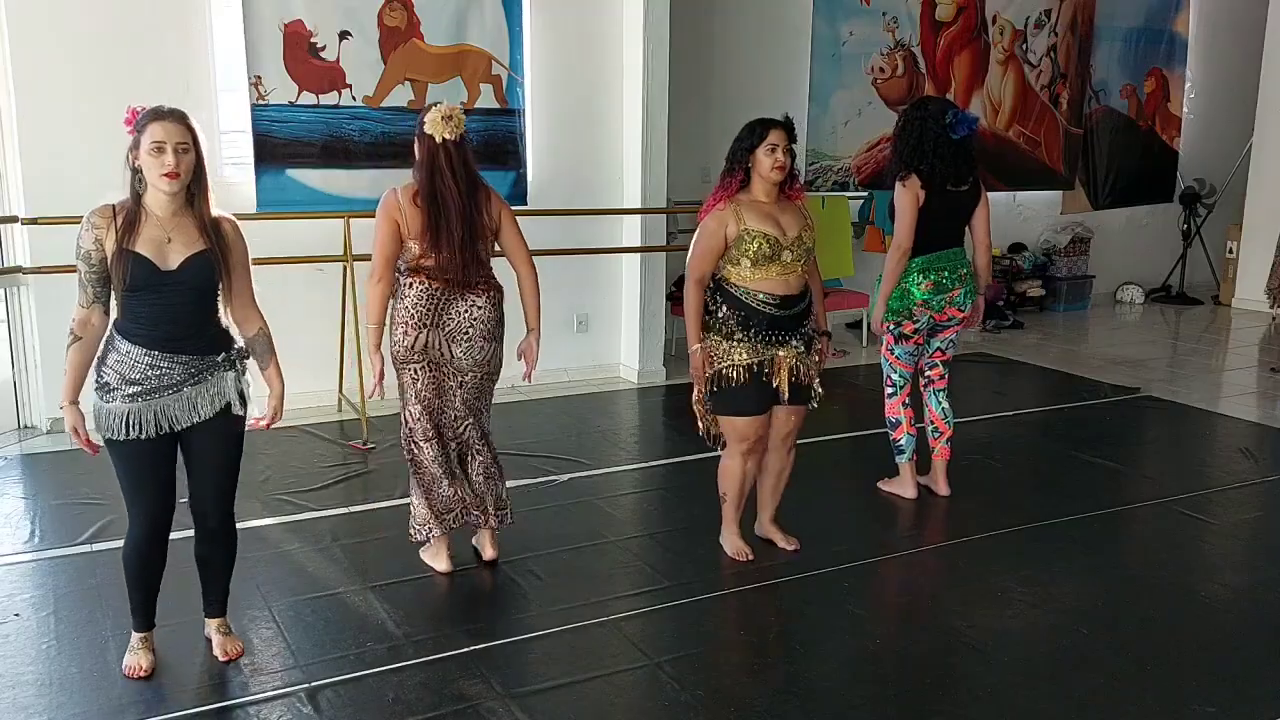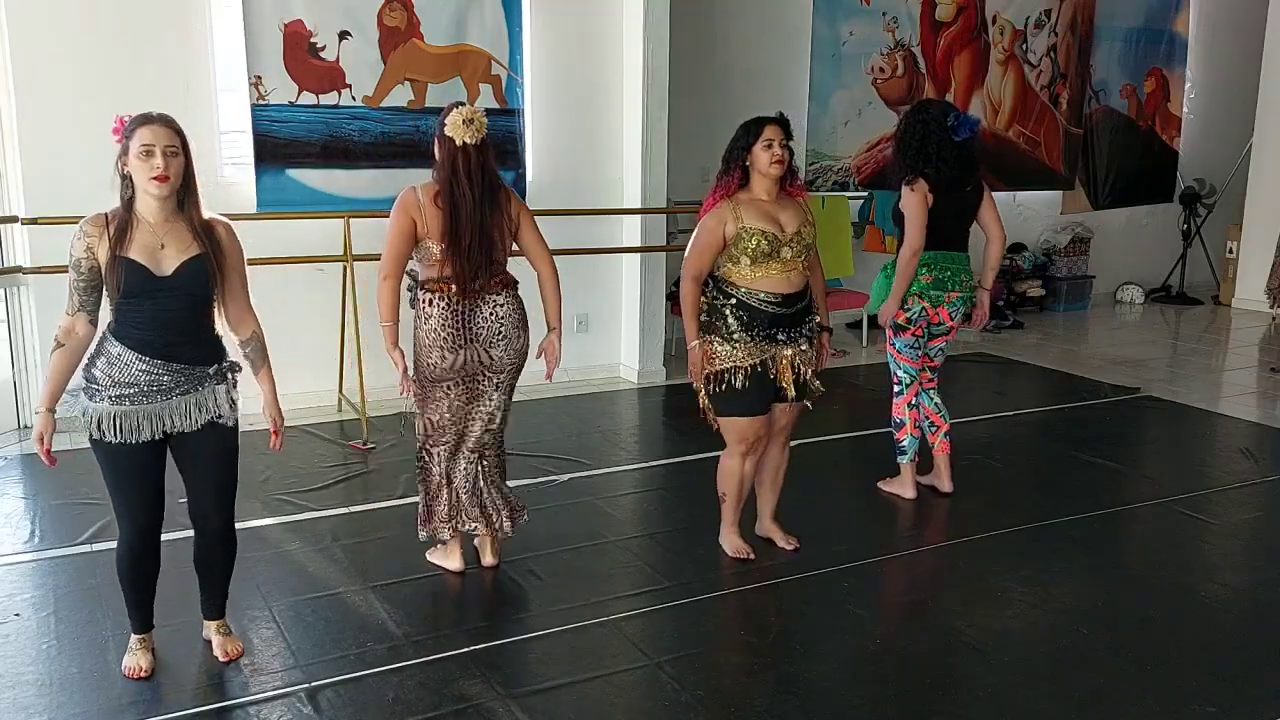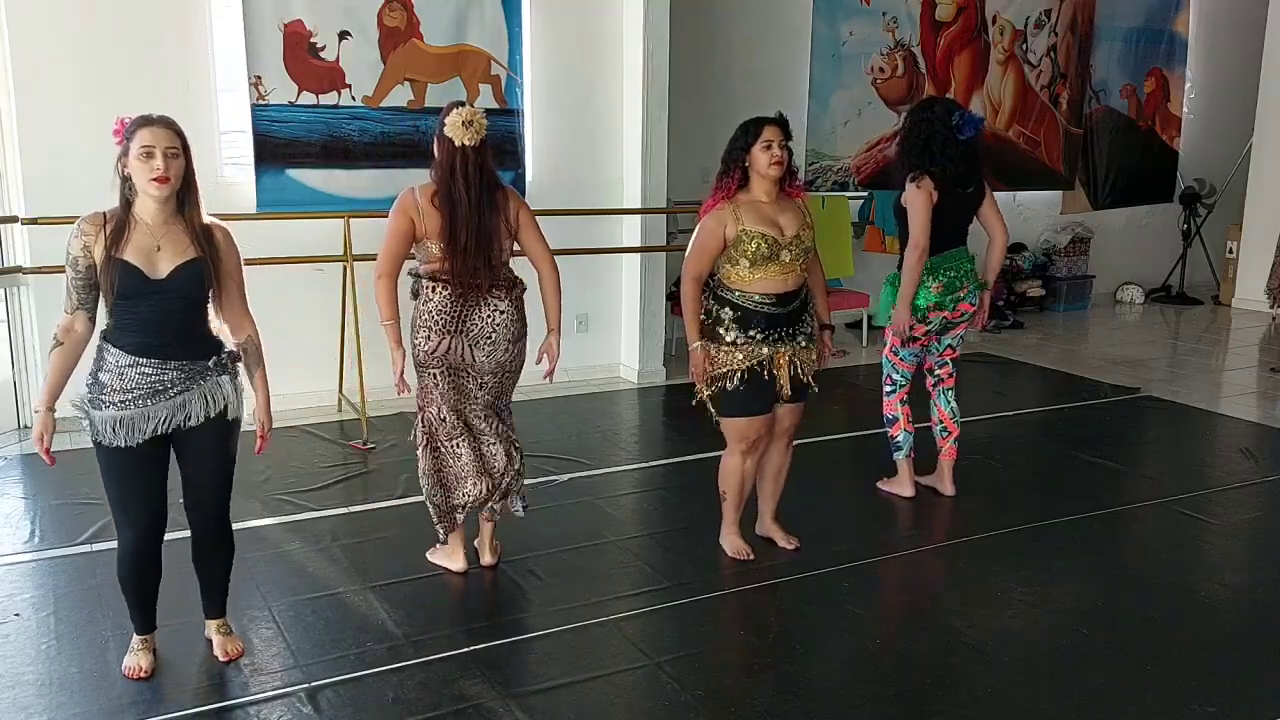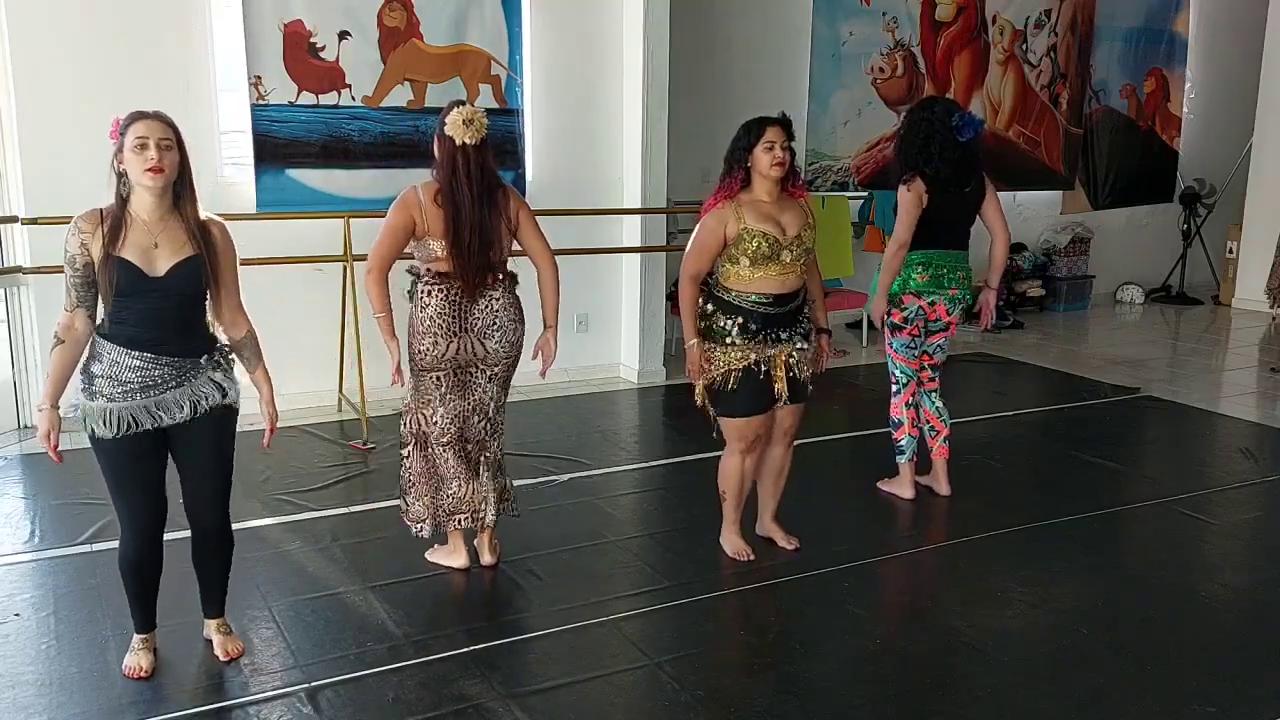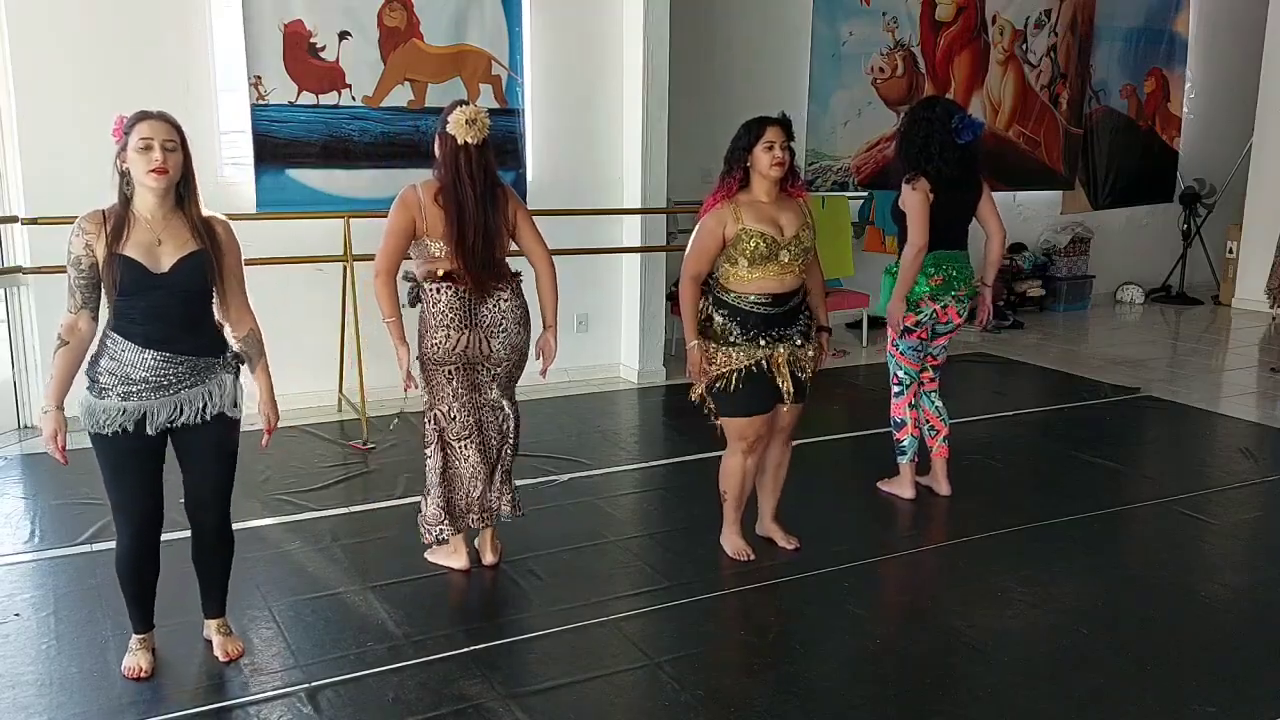
dt=0.5s
person 1, frame 1
left shoulder: (220, 229)
right shoulder: (106, 225)
left elbow: (245, 312)
right elbow: (89, 316)
left wrist: (275, 381)
right wrist: (70, 398)
left hip: (211, 388)
right hip: (134, 393)
left knee: (214, 512)
right knee: (149, 521)
left ankle: (217, 620)
right ankle: (141, 634)
person 1, frame 2
left shoulder: (215, 234)
right shoulder: (98, 233)
left elbow: (242, 319)
right elbow: (77, 325)
left wrist: (269, 394)
right wrist: (46, 406)
left hip: (202, 395)
right hip: (122, 398)
left knee: (215, 519)
right knee: (138, 526)
left ankle: (215, 621)
right ankle: (140, 635)
person 1, frame 3
left shoulder: (212, 237)
right shoulder: (96, 233)
left elbow: (239, 319)
right elbow: (75, 324)
left wrist: (262, 392)
right wrist: (46, 406)
left hip: (203, 394)
right hip: (124, 402)
left knee: (210, 516)
right knee: (140, 528)
left ankle: (216, 621)
right ankle: (142, 636)
person 1, frame 4
left shoulder: (208, 233)
right shoulder: (91, 229)
left elbow: (232, 317)
right elbow: (74, 322)
left wrist: (265, 389)
right wrist: (48, 403)
left hip: (200, 391)
right hip: (119, 398)
left knee: (210, 515)
right knee: (140, 524)
left ankle: (215, 620)
right ankle: (143, 635)
person 1, frame 5
left shoulder: (212, 230)
right shoulder: (95, 229)
left elbow: (239, 315)
right elbow: (79, 322)
left wrist: (265, 387)
right wrist: (53, 404)
left hip: (205, 392)
right hip: (123, 398)
left knee: (211, 514)
right knee: (136, 524)
left ankle: (215, 620)
right ankle: (141, 635)
person 2, frame 1
left shoulder: (398, 200)
right shoulder: (488, 199)
left elbow: (380, 277)
right elbow: (525, 266)
left wrist: (374, 348)
right wrist: (533, 333)
left hip: (420, 321)
right hip: (478, 322)
left knee: (425, 429)
right knee: (472, 425)
left ankle: (439, 547)
right ankle: (486, 536)
person 2, frame 2
left shoulder: (415, 200)
right shoulder: (505, 199)
left elbow: (389, 275)
right elbow: (545, 266)
left wrist: (392, 344)
right wrist: (554, 331)
left hip: (442, 328)
right hip: (501, 324)
left knee: (443, 435)
right knee: (486, 432)
left ankle: (451, 547)
right ankle: (489, 541)
person 2, frame 3
left shoulder: (415, 201)
right shoulder: (507, 199)
left elbow: (385, 275)
right elbow: (546, 265)
left wrist: (395, 344)
right wrist: (553, 332)
left hip: (441, 325)
right hip: (499, 322)
left knee: (445, 430)
right knee: (491, 428)
left ankle: (454, 548)
right ankle: (488, 542)
person 2, frame 4
left shoulder: (417, 200)
right shoulder: (507, 199)
left elbow: (375, 269)
right elbow: (546, 262)
left wrist: (390, 339)
right wrist: (551, 328)
left hip: (439, 322)
right hip: (498, 318)
left knee: (441, 429)
right knee: (485, 426)
left ankle: (455, 546)
right ankle: (487, 540)
person 2, frame 5
left shoulder: (416, 199)
right shoulder: (504, 197)
left elbow: (383, 273)
right elbow: (543, 262)
left wrist: (400, 343)
right wrist: (549, 328)
left hip: (446, 322)
right hip: (504, 318)
left knee: (452, 428)
right knee: (495, 425)
left ankle: (456, 546)
right ankle: (489, 541)
person 3, frame 1
left shoulder: (796, 209)
right shoulder: (726, 213)
left elbow: (810, 271)
right elbow: (695, 281)
left wrist: (821, 330)
right wrist: (696, 344)
left hip: (792, 339)
right hip: (739, 339)
left knee: (782, 438)
right knee: (745, 443)
left ankle: (767, 521)
right ankle: (729, 528)
person 3, frame 2
left shoulder: (799, 205)
right shoulder: (725, 211)
left elbow: (813, 268)
right elbow: (691, 277)
left wrist: (822, 327)
right wrist: (695, 341)
left hip: (792, 337)
right hip: (739, 338)
left knee: (778, 436)
right knee: (744, 442)
left ankle: (767, 520)
right ankle: (729, 528)
person 3, frame 3
left shoulder: (797, 206)
right shoulder: (725, 213)
left elbow: (812, 267)
right elbow: (692, 279)
left wrist: (824, 324)
right wrist: (696, 343)
left hip: (792, 337)
right hip: (739, 338)
left knee: (781, 435)
right knee: (746, 443)
left ankle: (768, 519)
right ankle: (729, 528)
person 3, frame 4
left shoulder: (799, 207)
right shoulder: (726, 212)
left elbow: (810, 270)
right elbow: (690, 277)
left wrist: (821, 328)
right wrist: (693, 341)
left hip: (791, 337)
right hip: (736, 338)
left knee: (782, 436)
right knee: (745, 441)
left ankle: (768, 520)
right ankle: (730, 528)
person 3, frame 5
left shoulder: (798, 206)
right shoulder: (725, 213)
left elbow: (811, 268)
right elbow: (691, 278)
left wrist: (821, 325)
right wrist: (693, 341)
left hip: (791, 335)
right hip: (737, 338)
left knee: (781, 434)
right knee: (746, 442)
left ankle: (768, 519)
right ankle: (730, 528)
person 4, frame 1
left shoulder: (911, 182)
right shoulder: (971, 183)
left elbow: (902, 247)
right elbow: (983, 244)
left wrist: (882, 301)
right wrist: (978, 292)
left hip: (917, 292)
right hip: (956, 288)
left knee: (898, 386)
right knee: (936, 383)
left ankle: (907, 479)
right ankle: (939, 476)
person 4, frame 2
left shoulder: (918, 185)
right shoulder: (973, 183)
left elbow: (913, 247)
right elbow: (997, 237)
left wrist: (892, 299)
right wrist: (983, 290)
left hip: (918, 291)
right hip: (954, 291)
left knee: (903, 385)
right knee: (926, 381)
left ankle: (906, 478)
right ankle: (942, 473)
person 4, frame 3
left shoulder: (921, 182)
right shoulder: (974, 181)
left elbow: (919, 246)
right elbow: (999, 236)
left wrist: (902, 303)
right wrist: (984, 287)
left hip: (926, 292)
right hip: (960, 289)
left knee: (896, 383)
right knee: (942, 383)
left ankle: (904, 478)
right ankle: (944, 475)
person 4, frame 4
left shoulder: (916, 183)
right shoulder: (977, 180)
left elbow: (900, 242)
right elbow: (1002, 237)
left wrist: (879, 294)
right wrist: (991, 288)
left hip: (912, 288)
right hip: (953, 289)
left knee: (903, 383)
right knee: (929, 382)
left ankle: (905, 479)
right ankle: (940, 475)
person 4, frame 5
left shoulder: (917, 182)
right shoulder: (972, 180)
left elbow: (917, 244)
right elbow: (997, 234)
left wrist: (897, 297)
right wrist: (985, 286)
left hip: (922, 290)
right hip: (957, 288)
left knee: (903, 384)
right knee: (929, 382)
left ankle: (905, 478)
right ankle: (940, 475)
